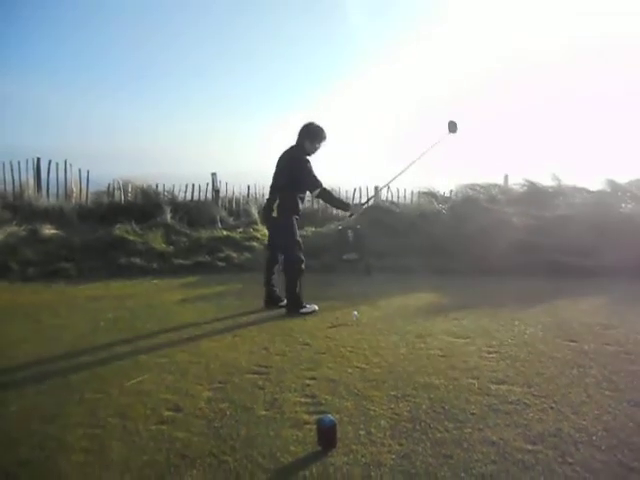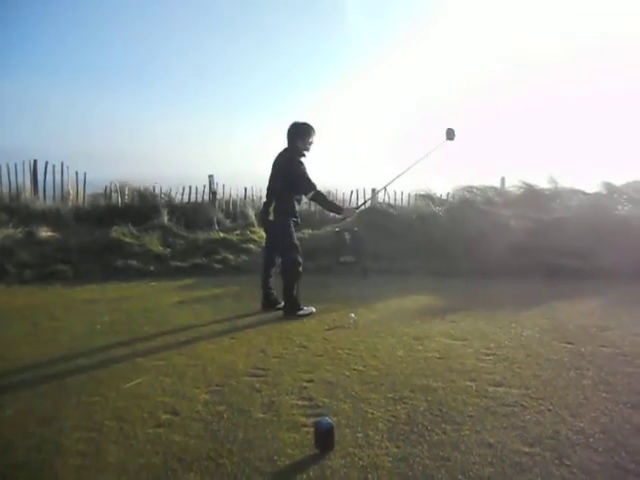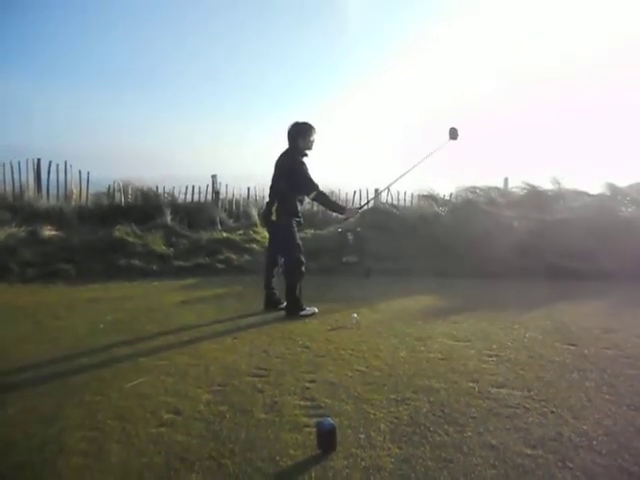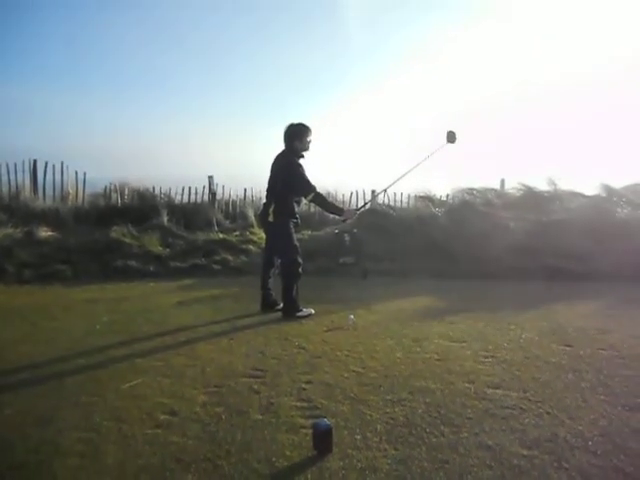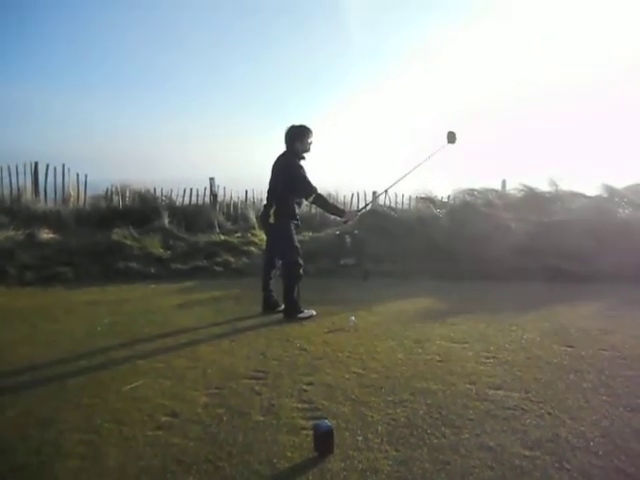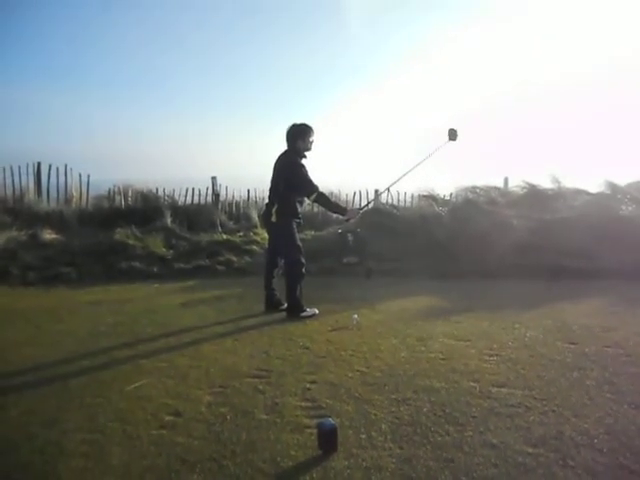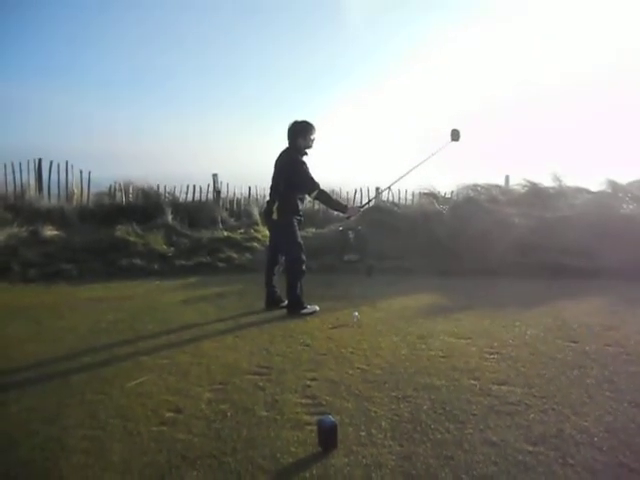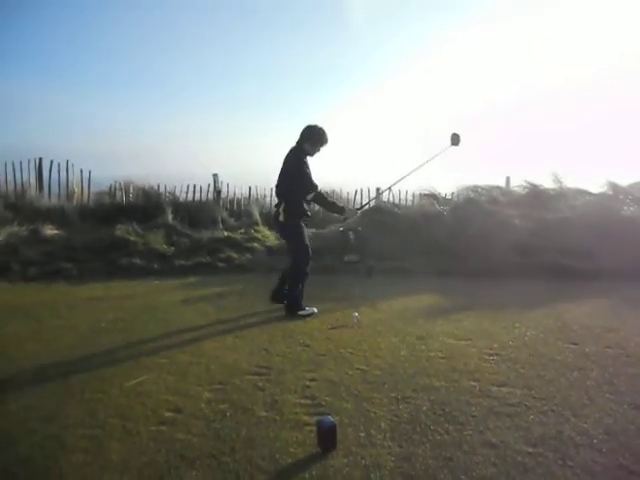
dt=0.3s
person 1, frame 1
left shoulder: (291, 155)
right shoulder: (299, 160)
right elbow: (319, 191)
right wrist: (347, 207)
left hip: (275, 212)
right hip: (283, 214)
left knee: (274, 255)
right knee: (295, 258)
left ankle: (272, 298)
right ankle: (295, 304)
person 1, frame 2
left shoulder: (285, 157)
right shoulder: (293, 162)
right elbow: (313, 193)
right wrist: (340, 210)
left hip: (273, 215)
right hip: (280, 217)
left knee: (271, 258)
right knee: (293, 260)
left ankle: (270, 300)
right ankle: (292, 306)
person 1, frame 3
left shoulder: (288, 158)
right shoulder: (294, 162)
right elbow: (315, 193)
right wrist: (343, 210)
left hip: (276, 215)
right hip: (282, 217)
left knee: (274, 258)
right knee: (295, 260)
left ankle: (272, 300)
right ankle: (294, 306)
person 1, frame 4
left shoulder: (284, 159)
right shoulder: (291, 164)
right elbow: (312, 195)
right wrist: (341, 212)
left hip: (273, 216)
right hip: (280, 218)
left knee: (271, 259)
right knee: (292, 262)
left ankle: (268, 301)
right ankle: (291, 307)
person 1, frame 5
left shoulder: (285, 160)
right shoulder: (292, 165)
right elbow: (314, 196)
right wrist: (342, 213)
left hip: (274, 217)
right hip: (281, 220)
left knee: (272, 260)
right knee: (293, 263)
left ankle: (269, 303)
right ankle: (292, 308)
person 1, frame 6
left shoulder: (286, 159)
right shoulder: (293, 164)
right elbow: (315, 195)
right wrist: (344, 211)
left hip: (276, 216)
right hip: (283, 218)
left knee: (274, 259)
right knee: (296, 262)
left ankle: (273, 301)
right ankle: (295, 307)
person 1, frame 7
left shoulder: (288, 156)
right shoulder: (295, 162)
right elbow: (316, 192)
right wrist: (344, 209)
left hip: (278, 213)
right hip: (284, 216)
left knee: (275, 257)
right knee: (296, 259)
left ankle: (273, 298)
right ankle: (296, 304)
person 1, frame 8
left shoulder: (296, 158)
right shoulder: (297, 162)
right elbow: (314, 194)
right wrist: (342, 210)
left hip: (296, 215)
right hip: (291, 217)
left knee: (299, 258)
right knee: (302, 259)
left ankle: (280, 293)
right ankle: (294, 305)
